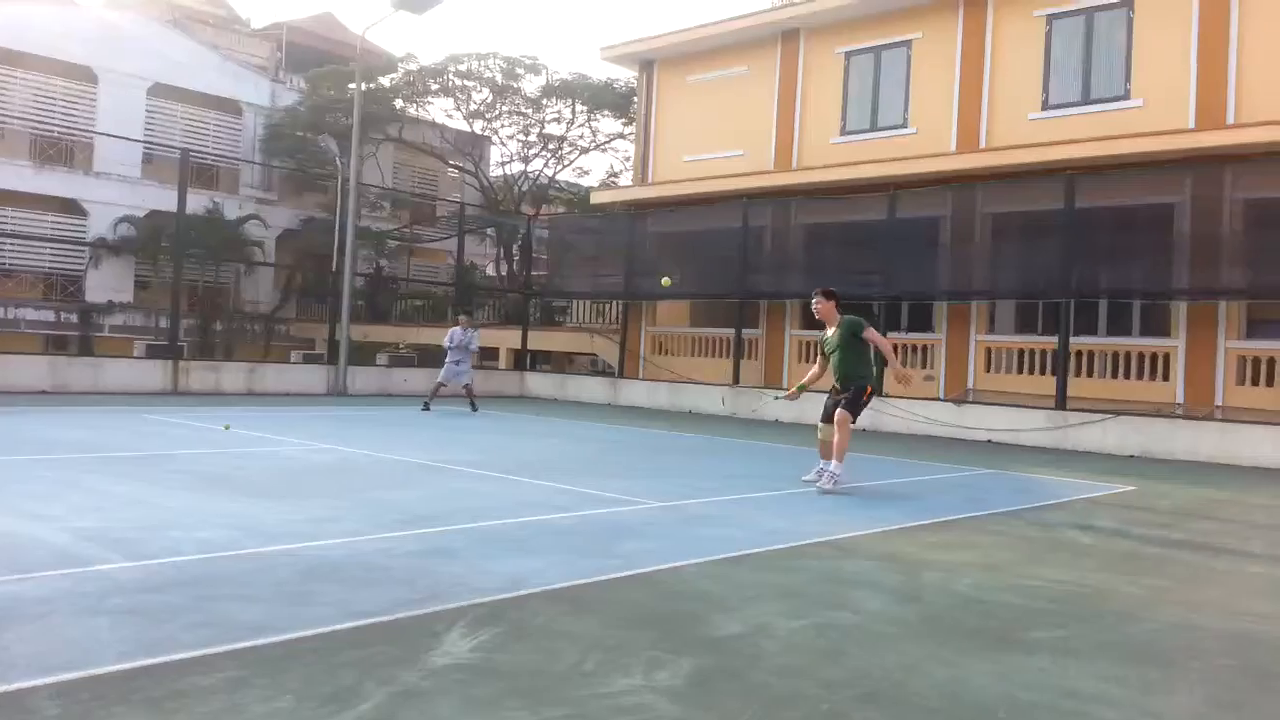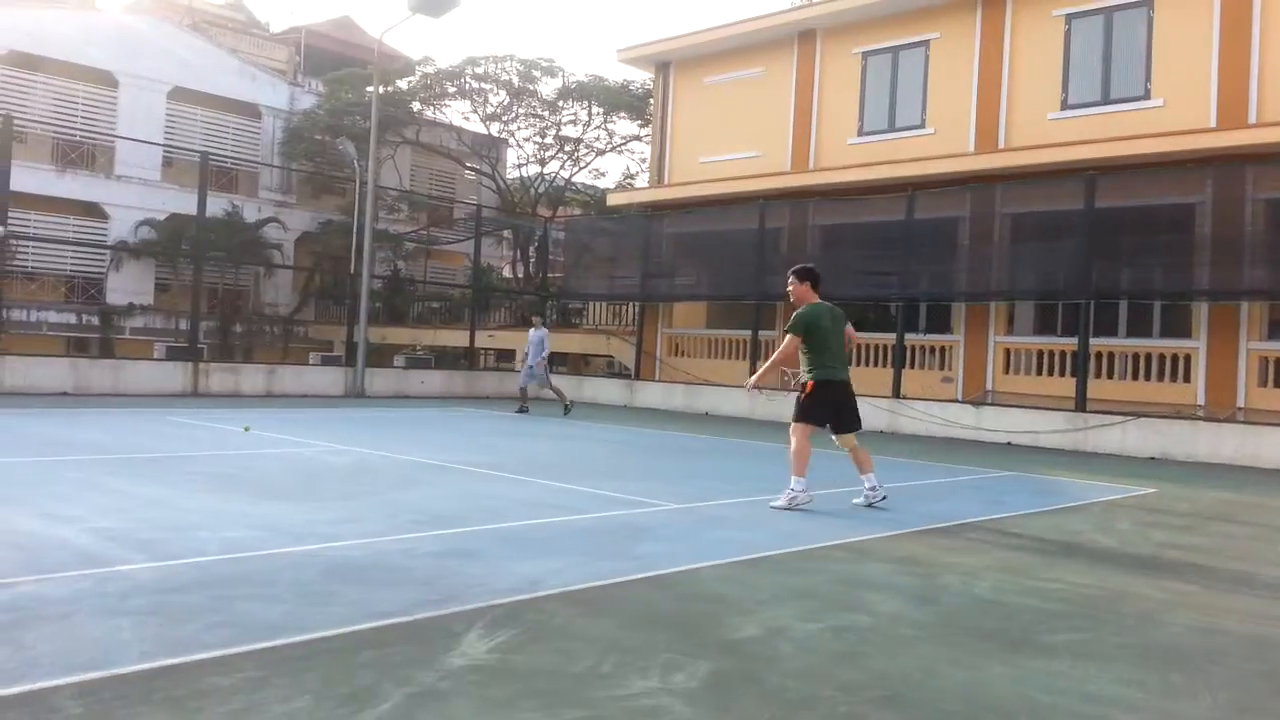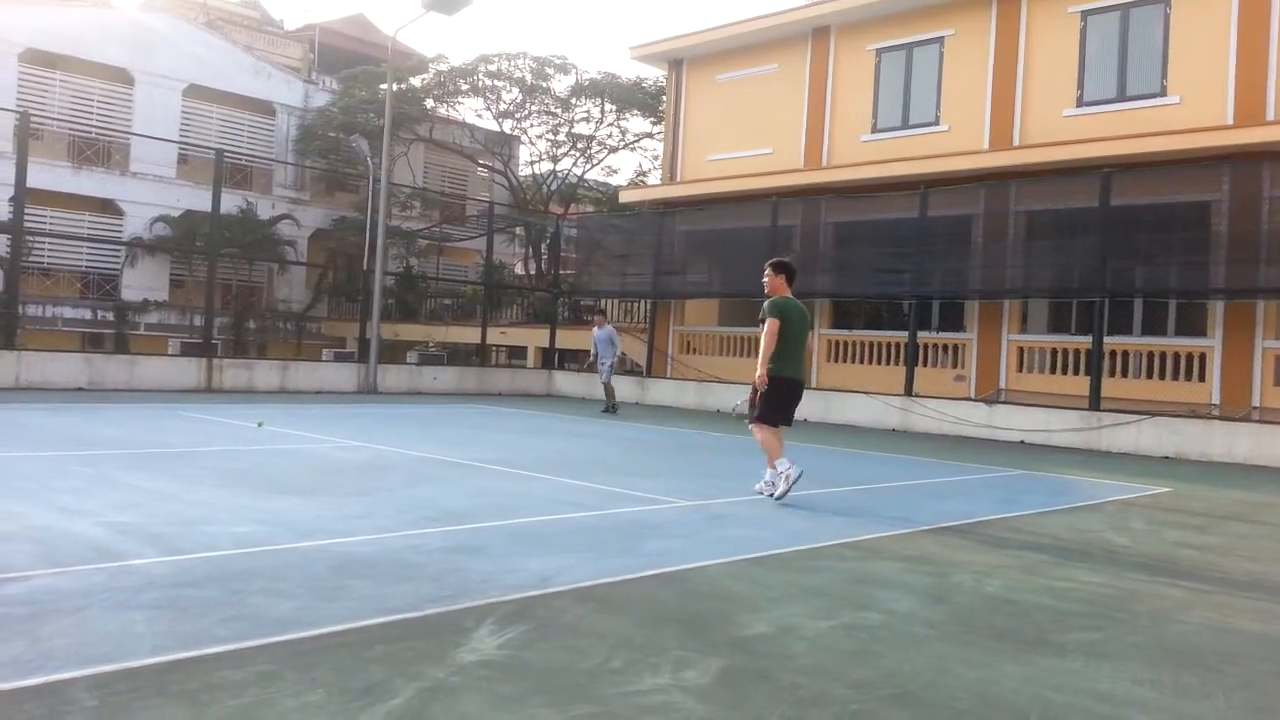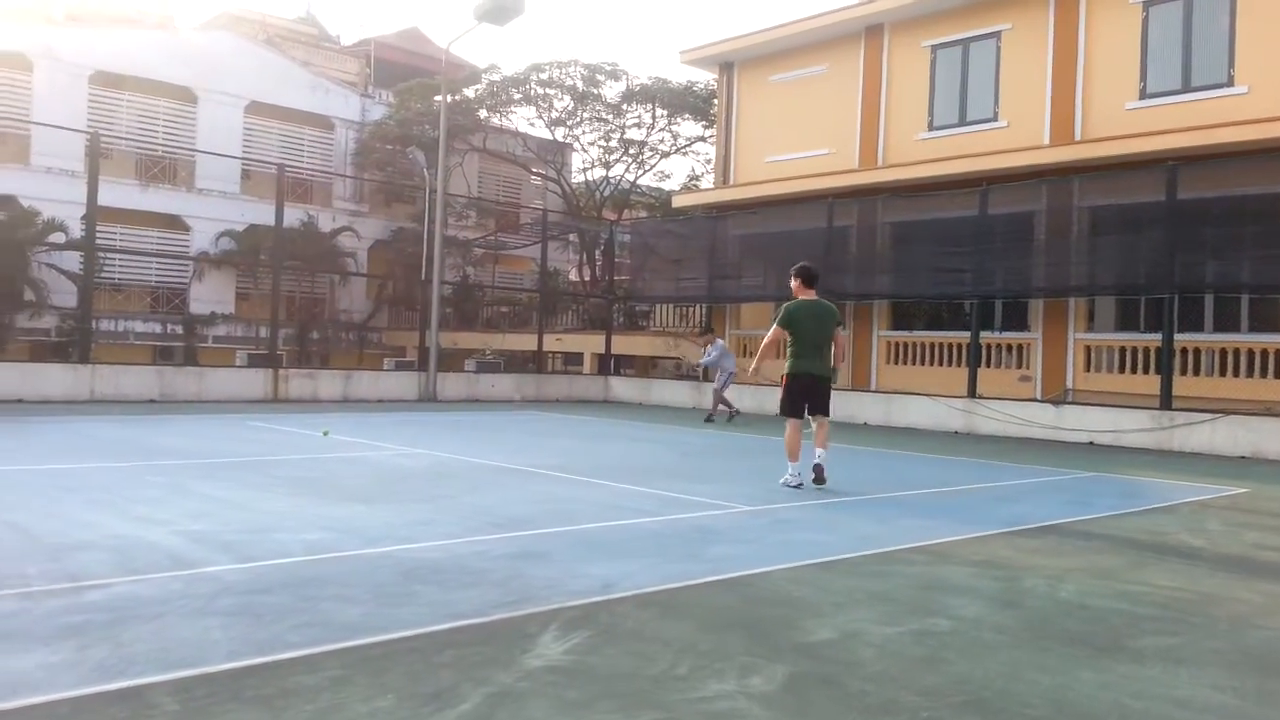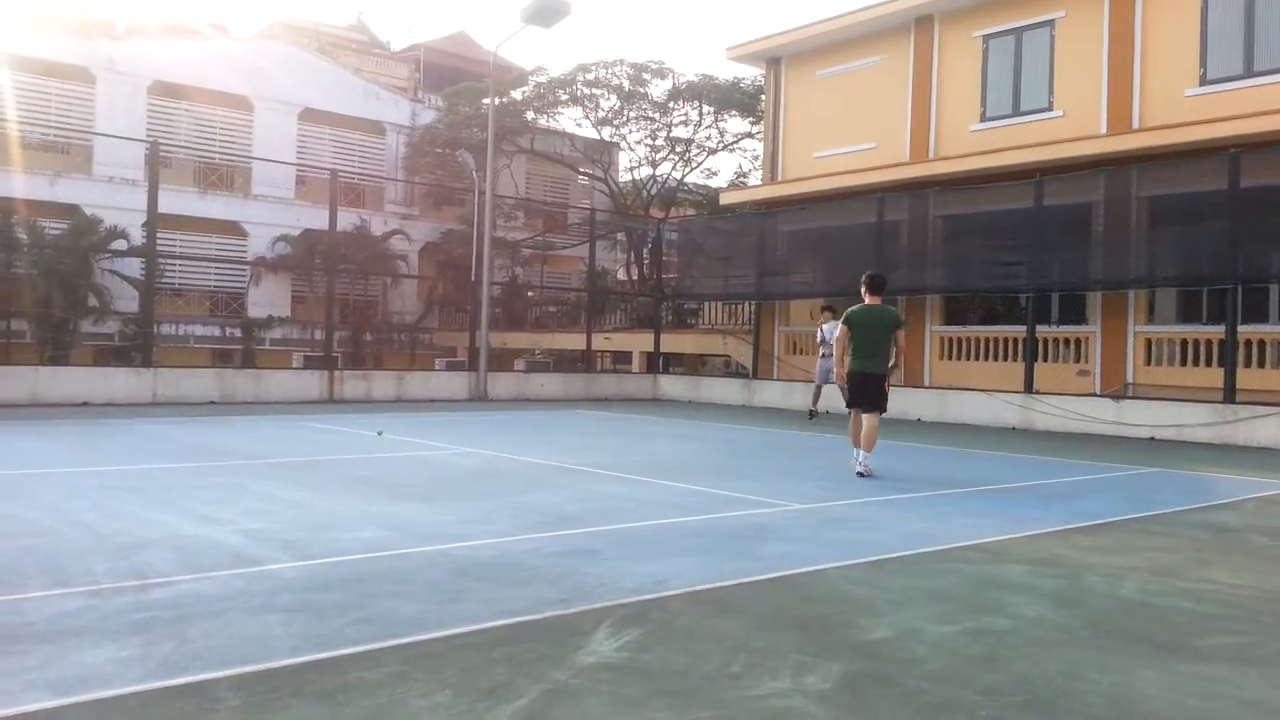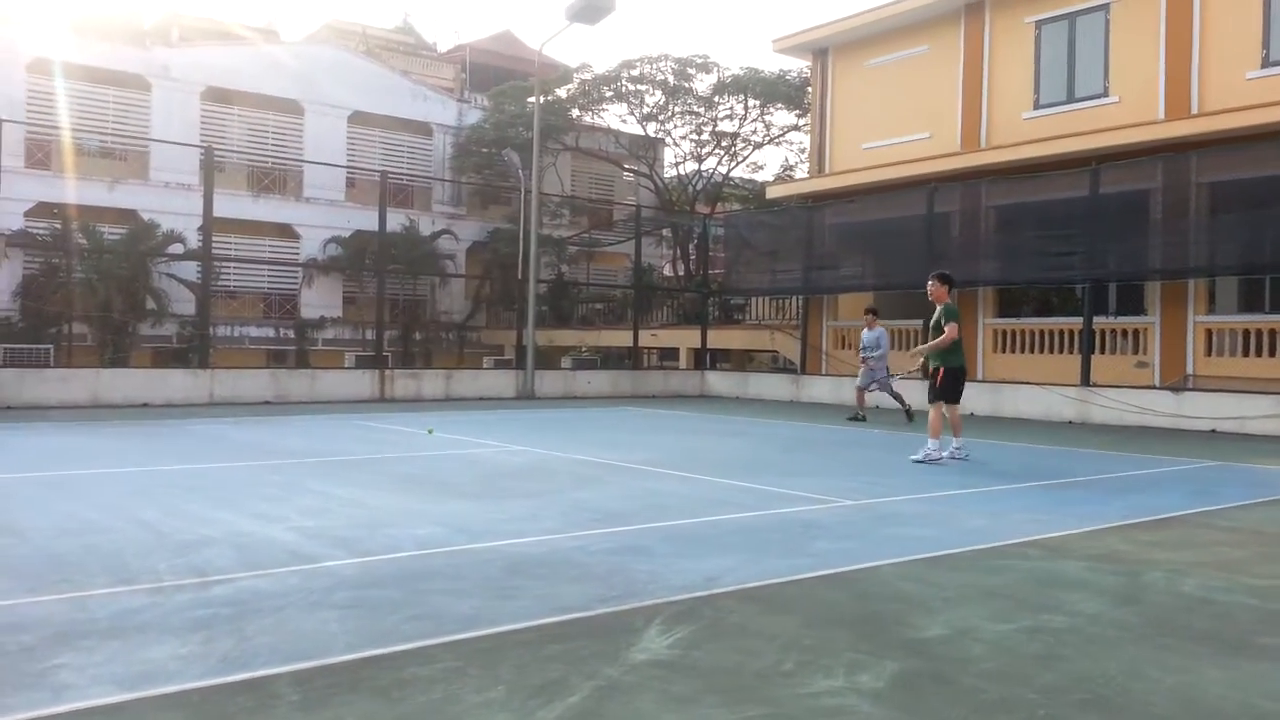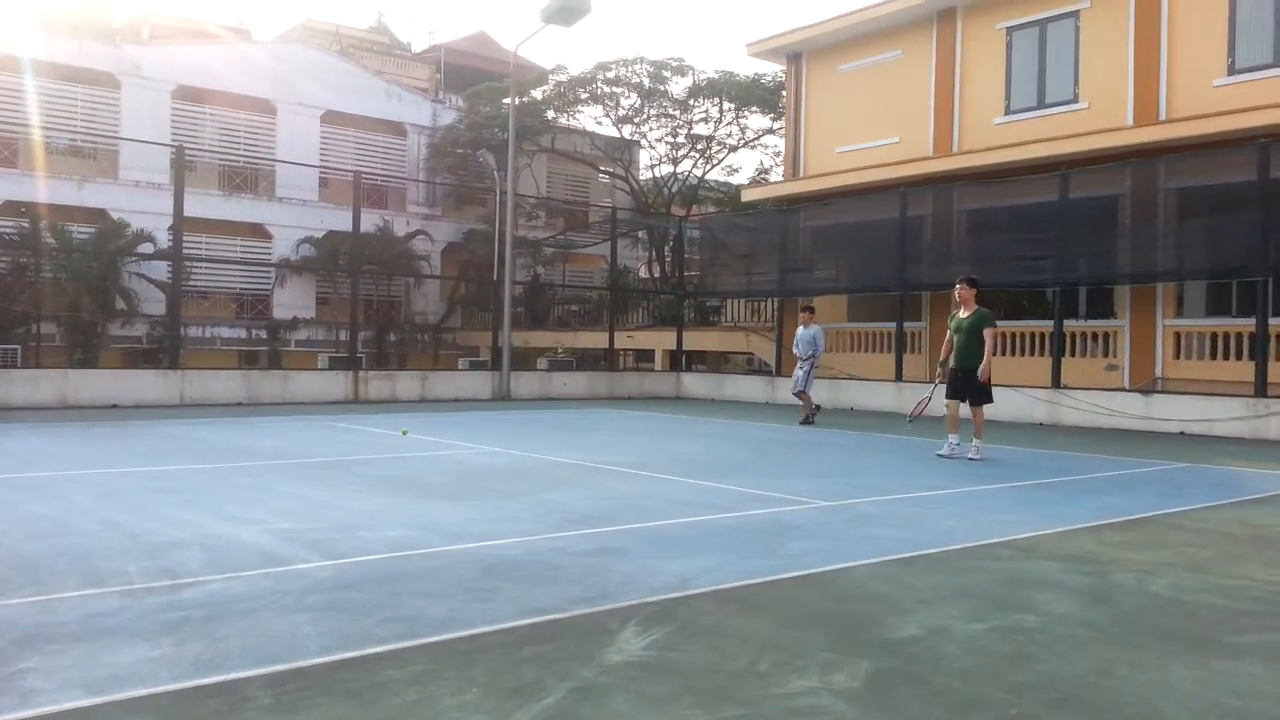
dt=0.7s
person 1, frame 1
left shoulder: (852, 323)
right shoulder: (825, 337)
left elbow: (879, 340)
right elbow: (819, 369)
left wrist: (895, 364)
right wrist: (800, 387)
left hip: (861, 386)
right hip: (840, 388)
left knee: (840, 418)
right knee: (825, 428)
left ankle: (835, 473)
right ankle: (824, 469)
person 1, frame 2
left shoulder: (802, 315)
right shoulder: (835, 311)
left elbow: (786, 351)
right elbow: (852, 338)
left wrist: (760, 375)
left hip: (819, 381)
right hip: (842, 382)
left knee: (799, 430)
right knee: (847, 438)
left ankle: (798, 491)
right ankle: (873, 489)
person 1, frame 3
left shoulder: (773, 305)
right shoulder: (803, 310)
left elbow: (770, 334)
right elbow: (807, 347)
left wrist: (761, 367)
left hip: (774, 375)
right hip: (796, 378)
left knee: (759, 427)
right knee: (773, 428)
left ankle: (787, 470)
right ankle: (771, 481)
person 1, frame 4
left shoulder: (791, 309)
right shoulder: (831, 310)
left elbow: (771, 340)
right elbow: (839, 344)
left wrist: (755, 364)
right wrist: (835, 368)
left hip: (797, 372)
right hip: (822, 373)
left knee: (793, 422)
right knee: (820, 420)
left ankle: (794, 473)
right ankle: (820, 458)
person 1, frame 5
left shoulder: (851, 313)
right shoulder: (893, 315)
left elbow: (839, 339)
right elbow: (900, 346)
left wrist: (839, 366)
right wrist: (893, 366)
left hip: (855, 370)
right hip: (878, 372)
left knee: (856, 413)
right knee: (871, 417)
left ankle: (858, 457)
right ankle: (864, 462)
person 1, frame 6
left shoulder: (947, 310)
right shoulder: (942, 311)
left elbow: (952, 335)
left wrist: (925, 349)
right wrist: (927, 355)
left hip: (948, 366)
right hip: (950, 366)
left knee: (935, 405)
right knee: (951, 407)
left ankle: (932, 450)
right ankle: (958, 447)
person 1, frame 7
left shoulder: (984, 315)
right shoulder: (954, 316)
left elbow: (988, 340)
right elbow: (948, 342)
left wrist: (986, 362)
right wrist: (942, 364)
left hip: (977, 370)
right hip: (956, 369)
left knee: (976, 409)
right knee: (950, 405)
left ankle: (977, 445)
right ankle: (953, 444)
